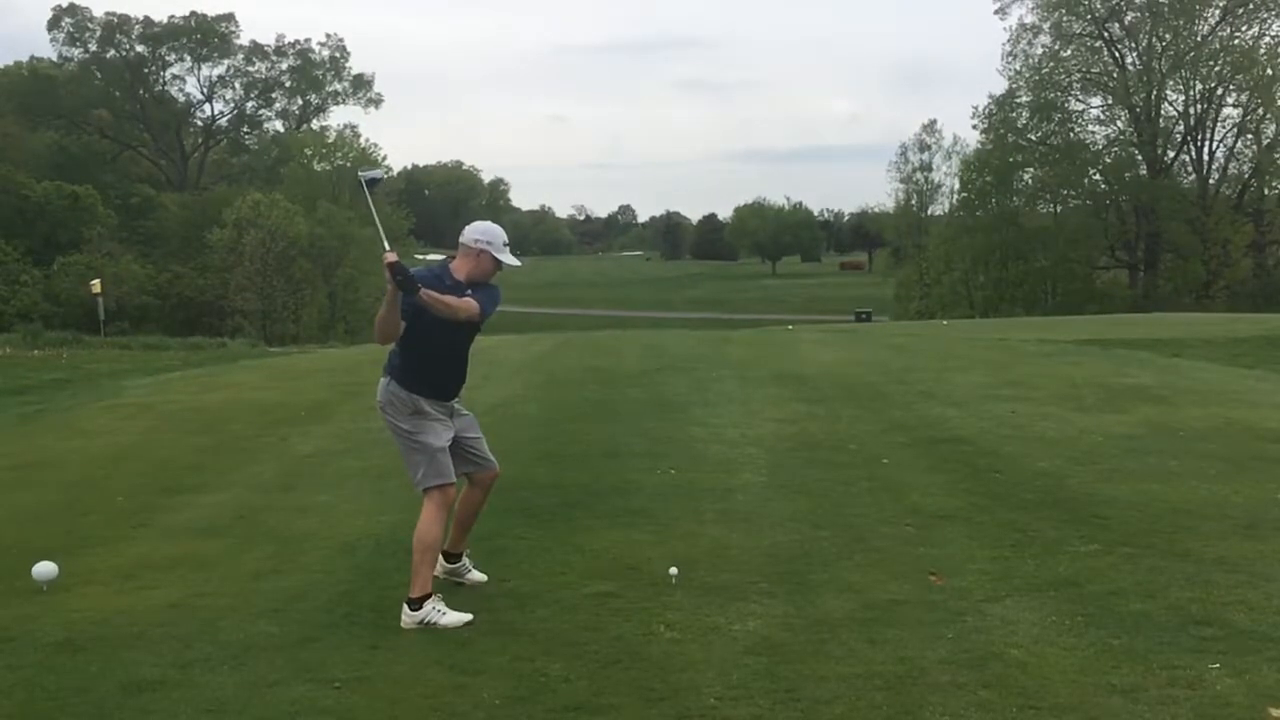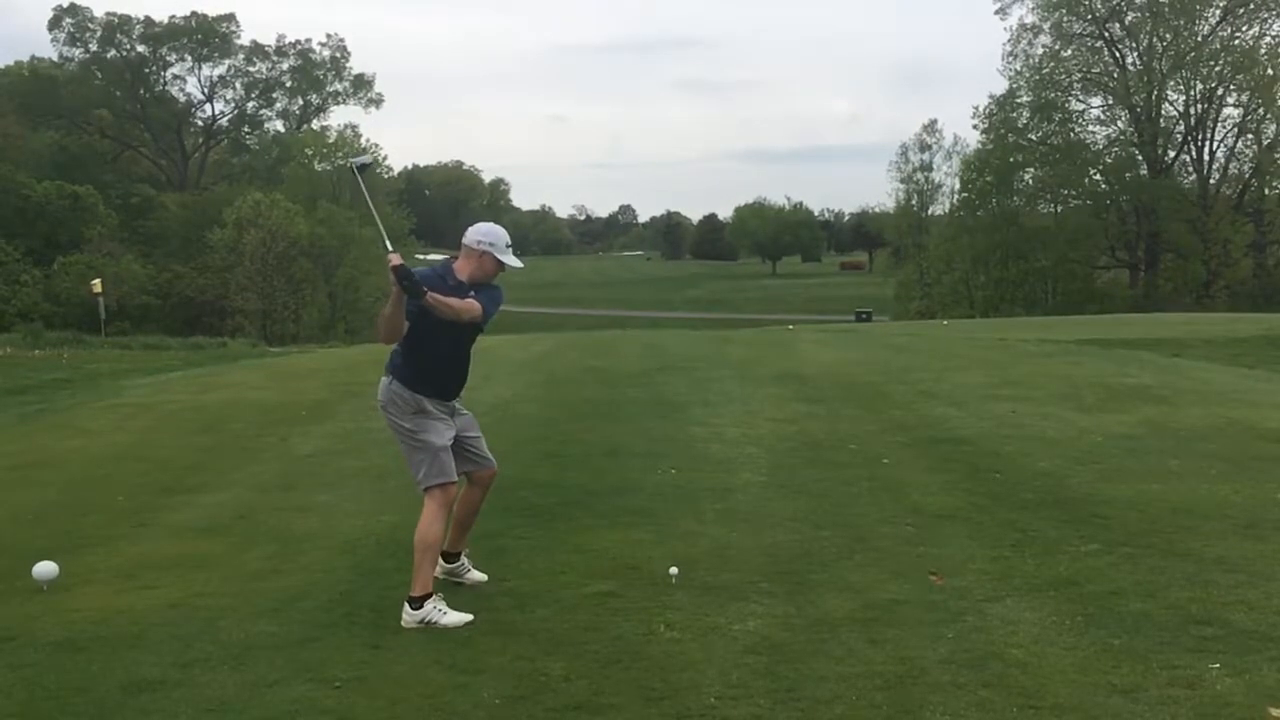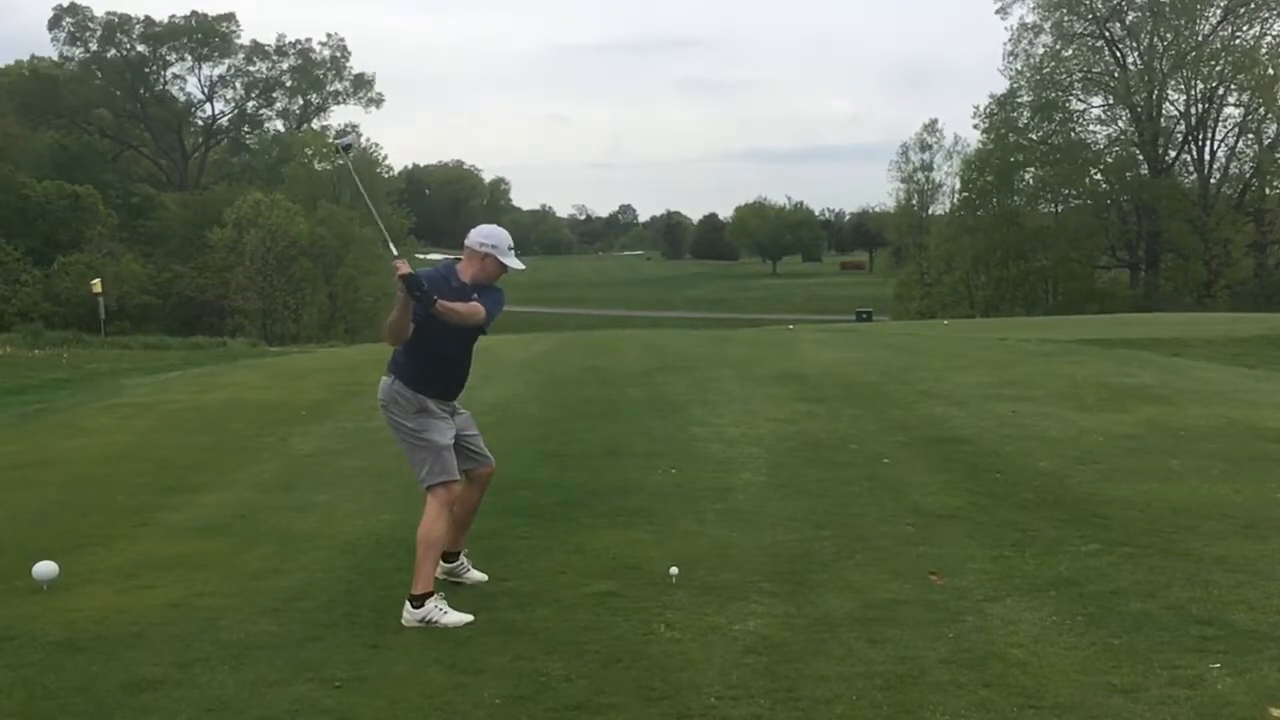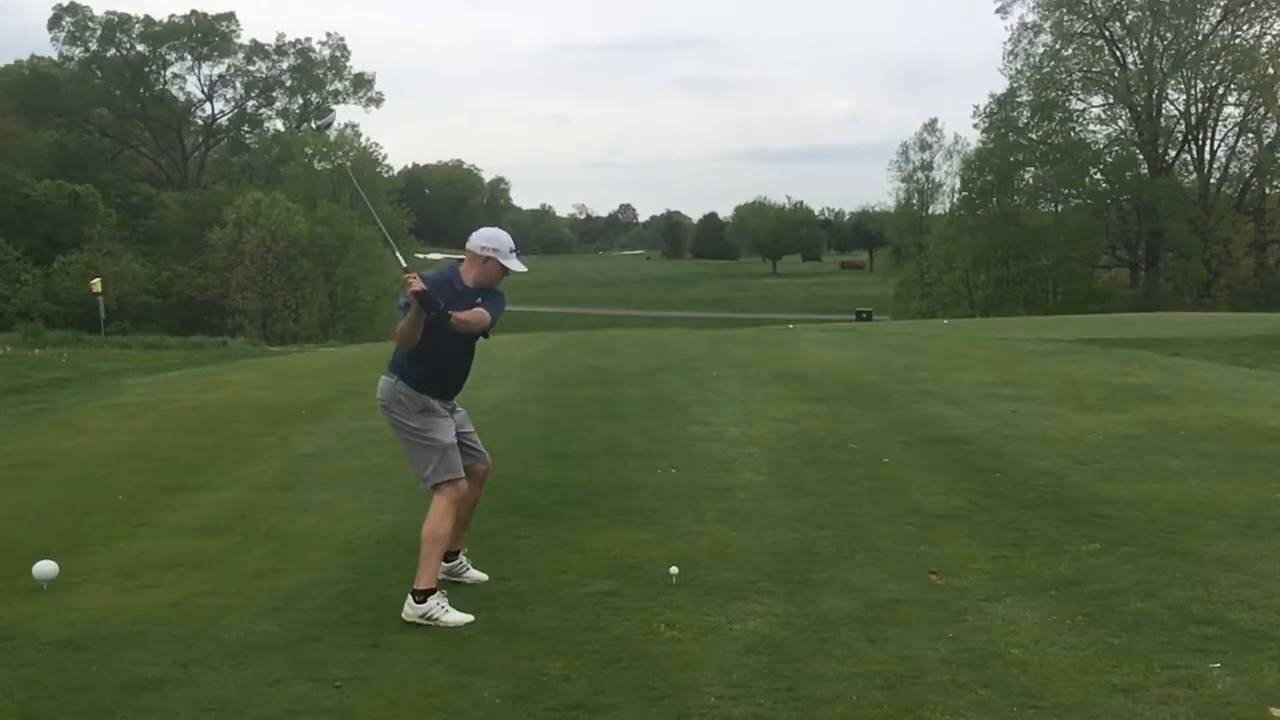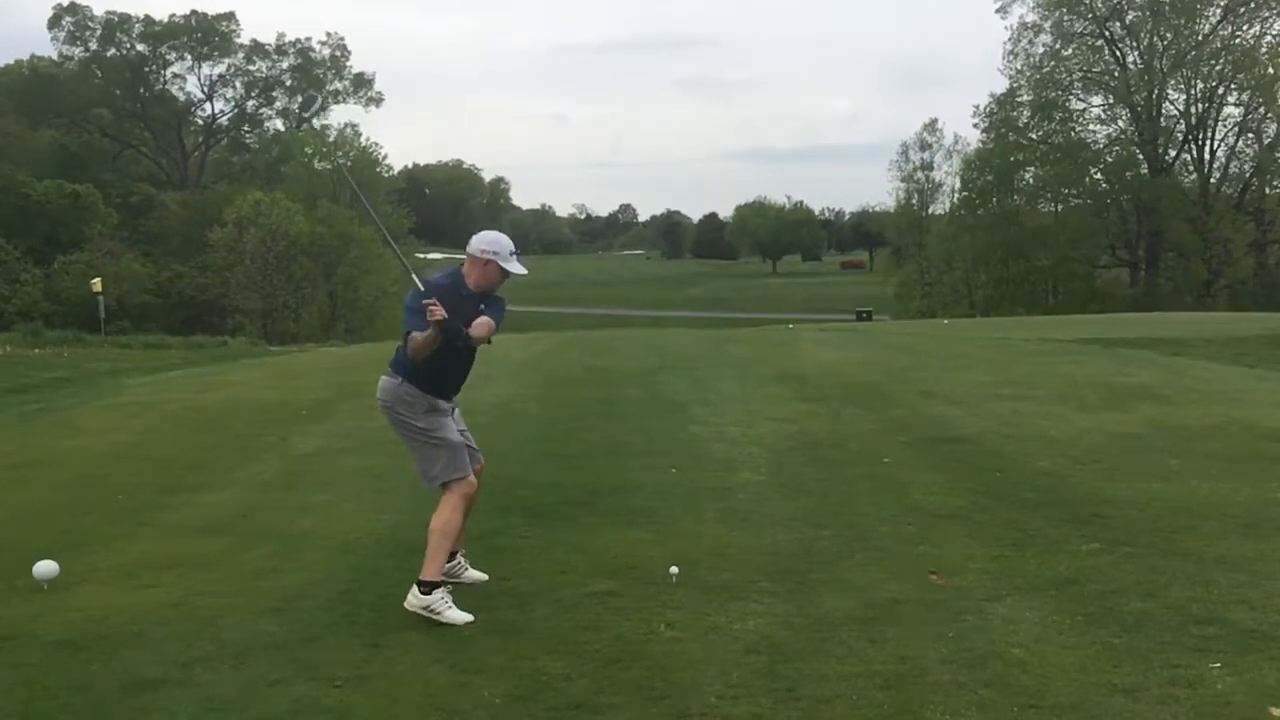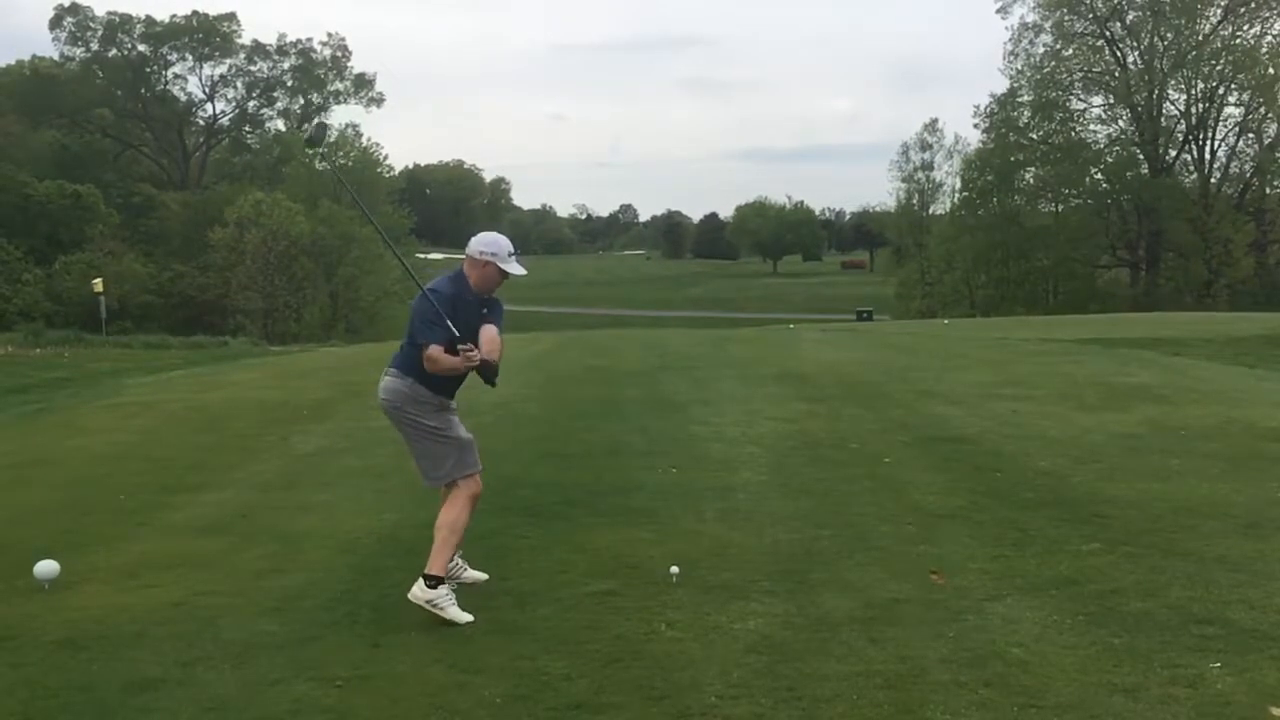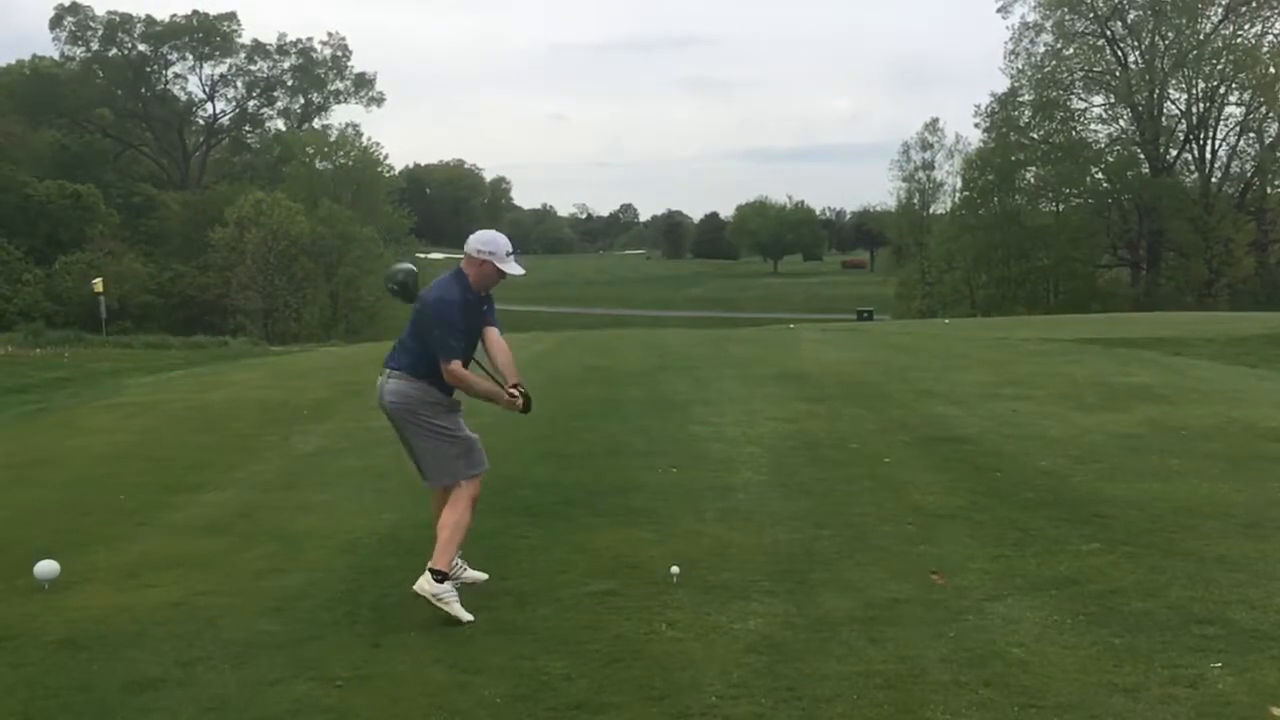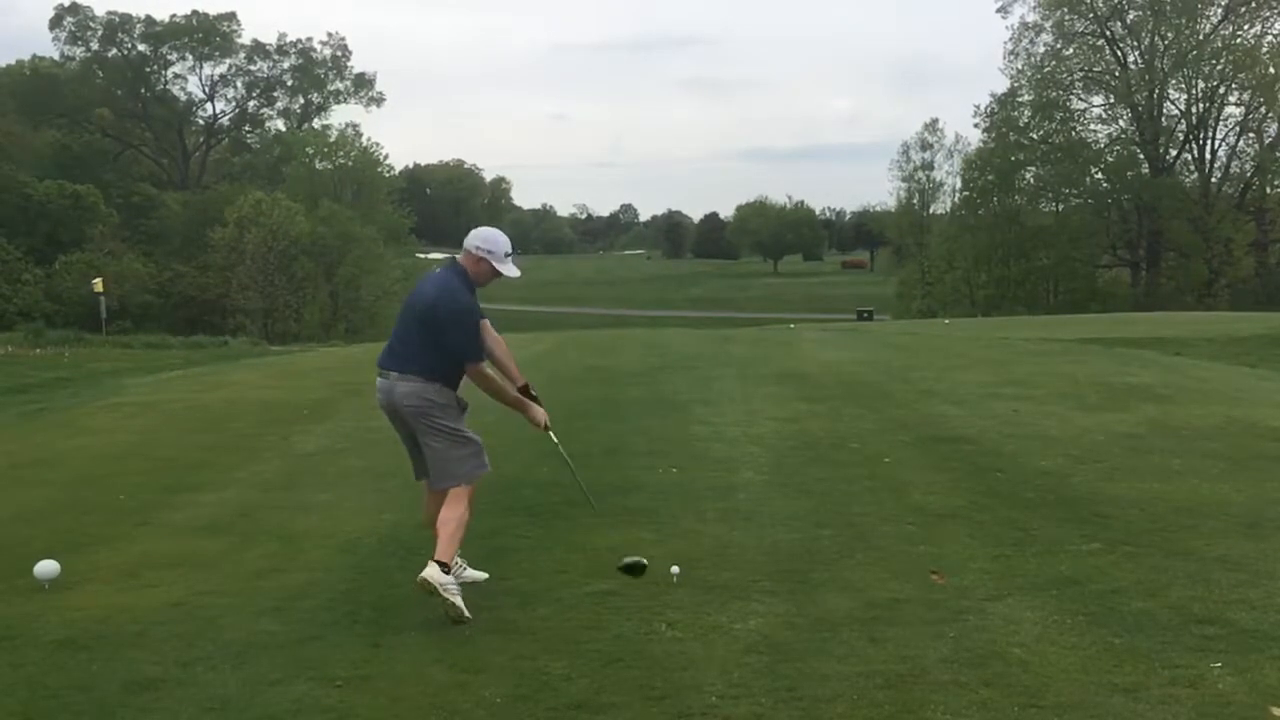
dt=0.3s
person 1, frame 1
left shoulder: (486, 292)
right shoulder: (419, 279)
left elbow: (461, 310)
right elbow: (384, 336)
left wrist: (417, 290)
right wrist: (394, 288)
left hip: (446, 400)
right hip: (407, 399)
left knee: (485, 474)
right knee: (441, 493)
left ankle: (452, 558)
right ankle: (419, 605)
person 1, frame 2
left shoulder: (488, 293)
right shoulder: (423, 278)
left elbow: (464, 312)
right elbow: (388, 335)
left wrist: (422, 294)
right wrist: (399, 290)
left hip: (445, 399)
right hip: (409, 398)
left knee: (484, 472)
right knee: (442, 491)
left ankle: (451, 558)
right ankle: (419, 604)
person 1, frame 3
left shoulder: (490, 294)
right shoulder: (427, 280)
left elbow: (470, 315)
right elbow: (395, 337)
left wrist: (433, 303)
right wrist: (407, 297)
left hip: (444, 399)
right hip: (409, 397)
left knee: (481, 471)
right knee: (445, 490)
left ankle: (451, 559)
right ankle: (421, 602)
person 1, frame 4
left shoulder: (492, 297)
right shoulder: (431, 284)
left elbow: (476, 322)
right elbow: (403, 342)
left wrist: (444, 314)
right wrist: (417, 307)
left hip: (441, 397)
right hip: (409, 396)
left knee: (478, 468)
right knee: (451, 488)
left ankle: (450, 558)
right ankle: (423, 598)
person 1, frame 5
left shoulder: (492, 302)
right shoulder: (432, 291)
left elbow: (482, 331)
right elbow: (415, 350)
left wrist: (461, 333)
right wrist: (436, 334)
left hip: (436, 397)
right hip: (409, 396)
left knee: (473, 467)
right knee: (461, 485)
left ankle: (448, 559)
right ankle: (427, 590)
person 1, frame 6
left shoulder: (489, 304)
right shoulder: (439, 295)
left elbow: (490, 339)
right elbow: (431, 360)
left wrist: (486, 362)
right wrist: (462, 364)
left hip: (426, 395)
right hip: (413, 394)
left knee: (459, 473)
right knee: (466, 484)
left ankle: (446, 560)
right ankle: (431, 584)
person 1, frame 7
left shoulder: (479, 298)
right shoulder: (445, 299)
left elbow: (495, 341)
right elbow: (452, 372)
left wrist: (513, 386)
right wrist: (500, 396)
left hip: (399, 389)
right hip: (418, 394)
left knee: (446, 475)
right knee: (466, 484)
left ankle: (446, 561)
right ankle: (436, 577)
person 1, frame 8
left shoulder: (449, 279)
right shoulder: (455, 300)
left elbow: (488, 335)
right elbow: (478, 373)
left wrist: (524, 387)
right wrist: (524, 407)
left hip: (392, 386)
right hip: (425, 393)
left knee: (437, 477)
right knee: (461, 484)
left ankle: (446, 559)
right ankle: (441, 568)
